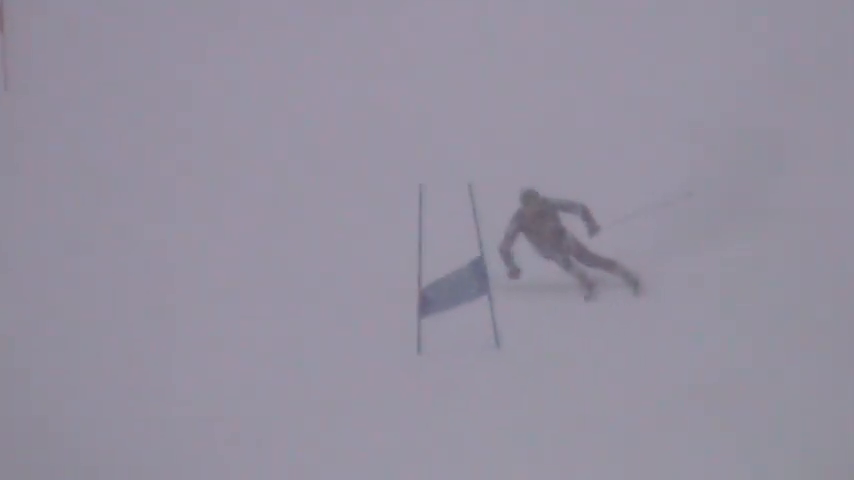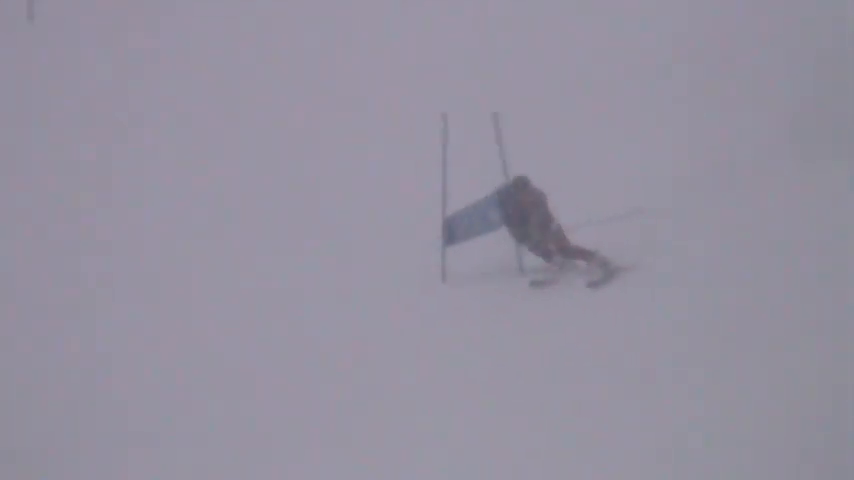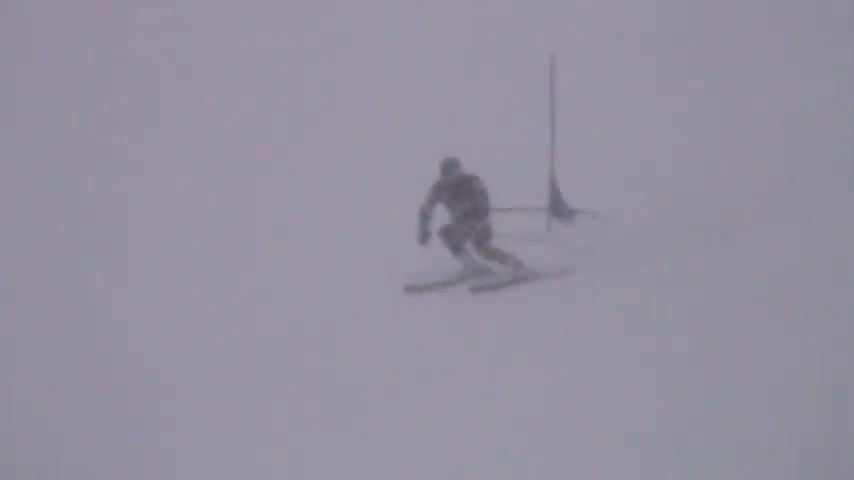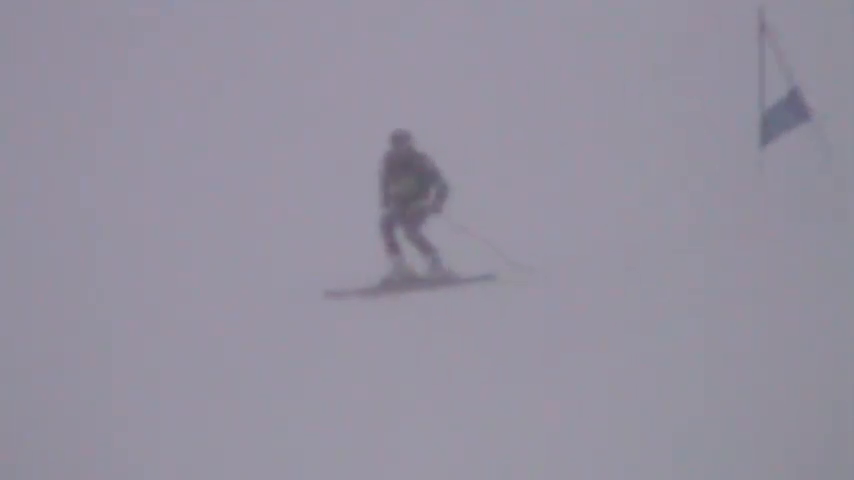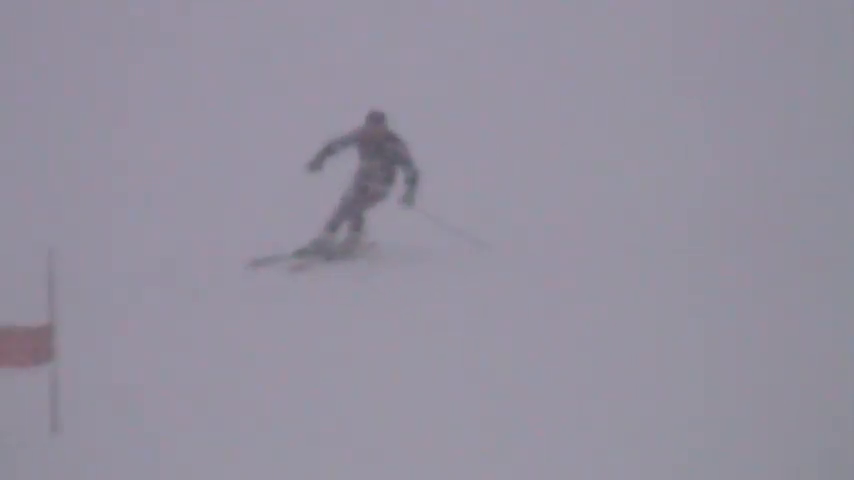
dt=0.3s
person 1, frame 1
left shoulder: (549, 204)
right shoulder: (518, 220)
left elbow: (578, 207)
right elbow: (504, 247)
left wrist: (590, 222)
right wrist: (510, 266)
left hip: (563, 239)
right hip: (547, 249)
left knee: (586, 257)
right knee: (559, 257)
left ankle: (627, 276)
right ankle: (585, 281)
person 1, frame 2
left shoulder: (535, 195)
right shoulder: (508, 206)
left elbow: (544, 216)
right elbow: (516, 234)
left hip: (547, 228)
right hip: (531, 237)
left knee: (566, 250)
left ankle: (602, 263)
right ankle: (563, 264)
person 1, frame 3
left shoulder: (472, 182)
right shoulder: (439, 187)
left elbow: (484, 207)
right elbow: (425, 210)
right wrist: (423, 231)
left hip: (479, 225)
right hip: (462, 226)
left knee: (483, 250)
right knee: (444, 232)
left ankle: (517, 267)
right ankle: (472, 266)
person 1, frame 4
left shoulder: (421, 160)
right shoulder: (390, 159)
left elbow: (442, 185)
right elbow: (385, 177)
left wrist: (438, 202)
right wrist: (385, 195)
left hip: (420, 204)
right hip: (400, 203)
left knee: (411, 232)
right knee: (386, 224)
left ankle: (437, 265)
right ankle: (400, 268)
person 1, frame 5
left shoulder: (395, 143)
right shoulder: (363, 134)
left elbow: (411, 171)
right elbow: (337, 143)
left wrist: (410, 192)
right wrist: (320, 158)
left hip: (380, 186)
right hip: (362, 179)
left knee: (354, 206)
right knee: (343, 210)
left ankle: (353, 239)
right ankle: (324, 241)
